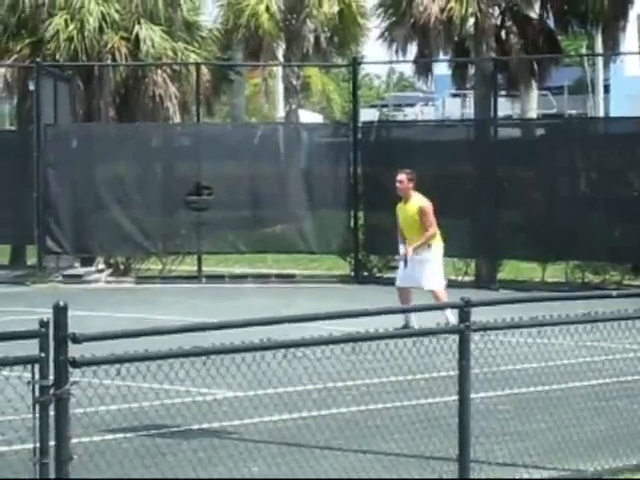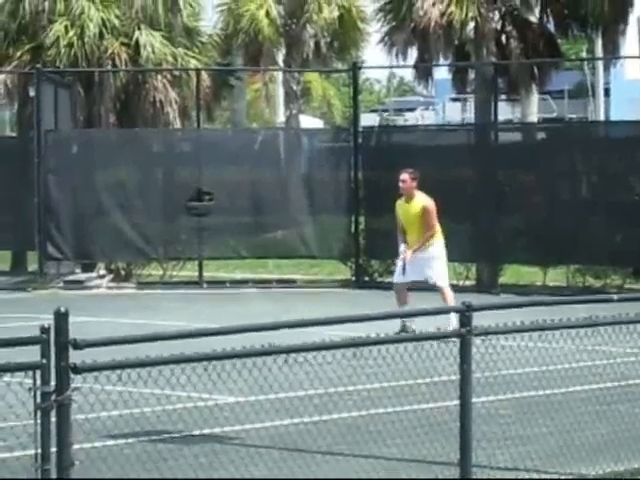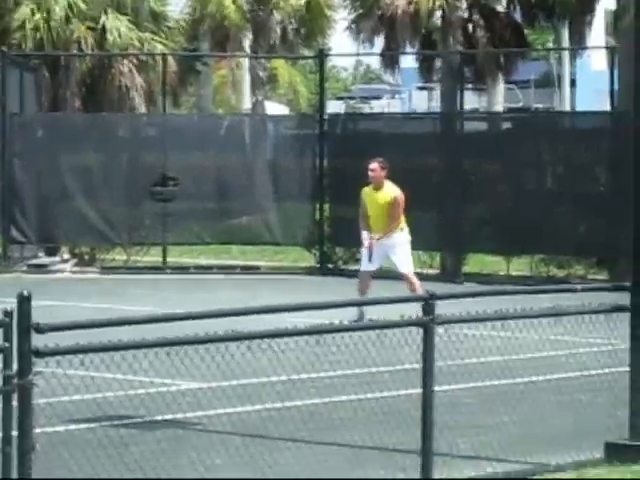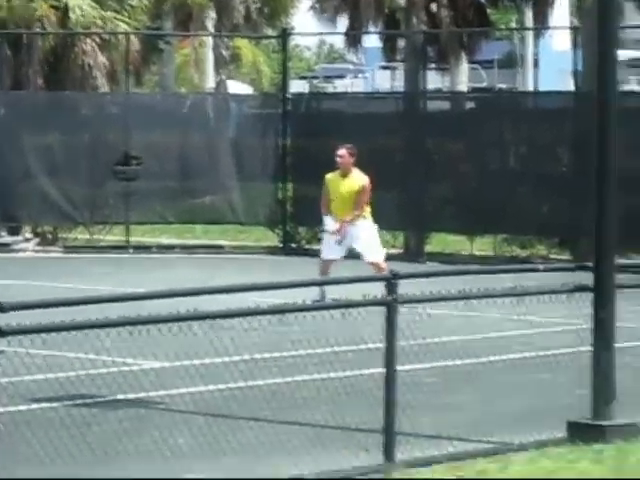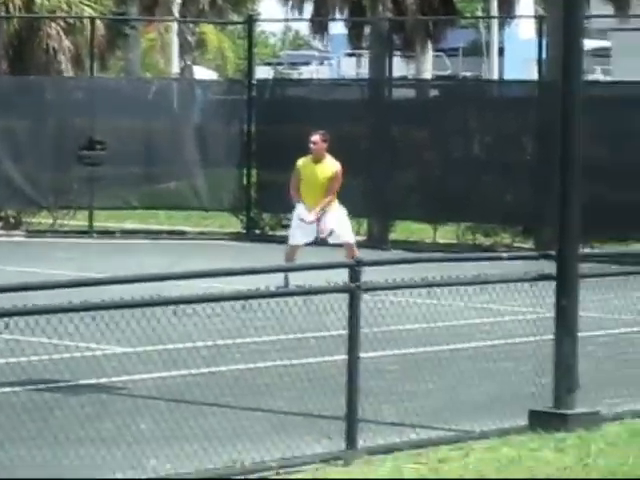
dt=0.1s
person 1, frame 1
left shoulder: (422, 204)
right shoulder: (400, 207)
left elbow: (432, 231)
left wrist: (413, 247)
right wrist: (402, 247)
left hip: (429, 250)
right hip: (412, 251)
left knee: (434, 288)
right knee: (401, 286)
left ankle: (451, 322)
right ankle: (410, 321)
person 1, frame 2
left shoulder: (426, 203)
right shoulder: (399, 204)
left elbow: (432, 231)
left wrist: (412, 249)
right wrist: (403, 247)
left hip: (432, 247)
right hip: (411, 250)
left knee: (441, 284)
right knee: (398, 284)
left ankle: (454, 324)
right ankle: (406, 324)
person 1, frame 3
left shoulder: (395, 193)
right shoulder: (365, 192)
left elbow: (395, 222)
right elbow: (363, 217)
left wrist: (376, 237)
right wrist: (366, 235)
left hip: (397, 236)
right hip: (373, 237)
left knee: (407, 273)
right knee: (364, 274)
right ankle: (360, 313)
person 1, frame 4
left shoulder: (363, 182)
right shoulder: (329, 178)
left elbow: (359, 209)
right elbow: (325, 203)
left wrist: (344, 224)
right wrist: (328, 221)
left hip: (360, 223)
right hip: (336, 223)
left knee: (376, 260)
right knee: (326, 259)
right ankle: (322, 295)
person 1, frame 5
left shoulder: (335, 167)
right shoulder: (301, 164)
left elbow: (331, 195)
right elbow: (293, 189)
left wrist: (317, 213)
right wrist: (301, 207)
left hip: (329, 209)
right hip: (305, 209)
left knee: (349, 242)
right knee: (293, 245)
right ankle: (286, 280)
